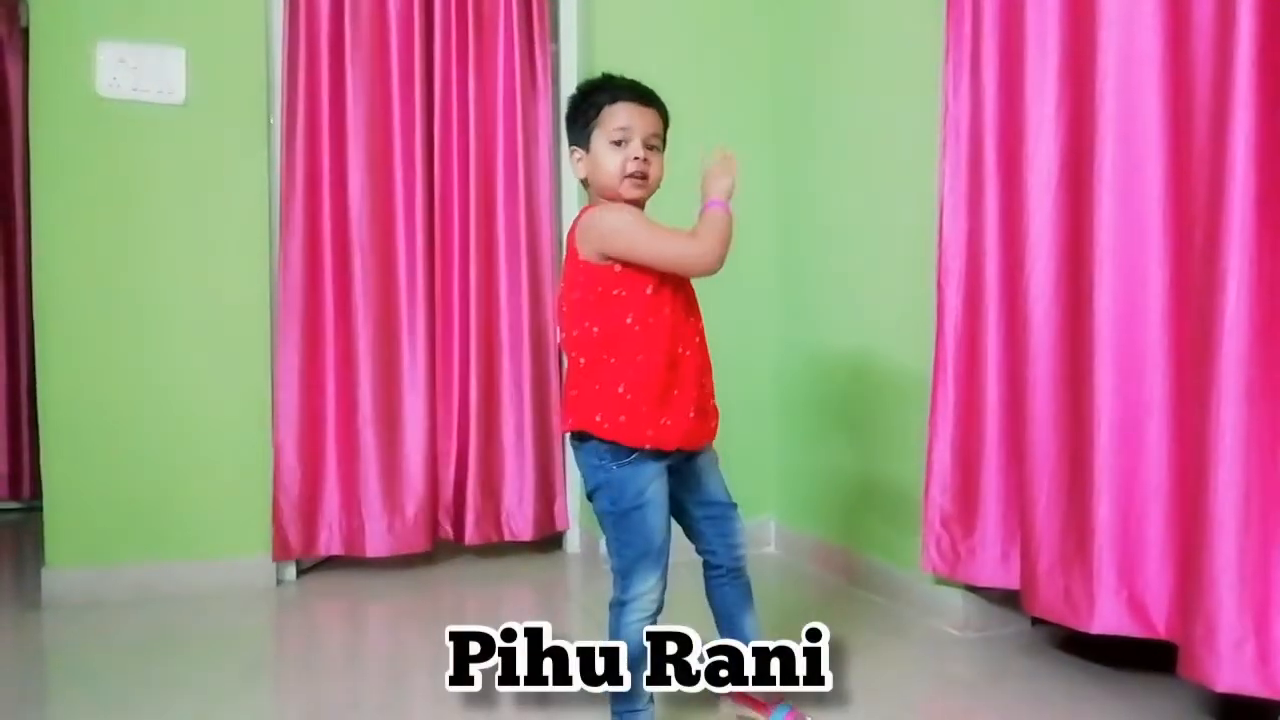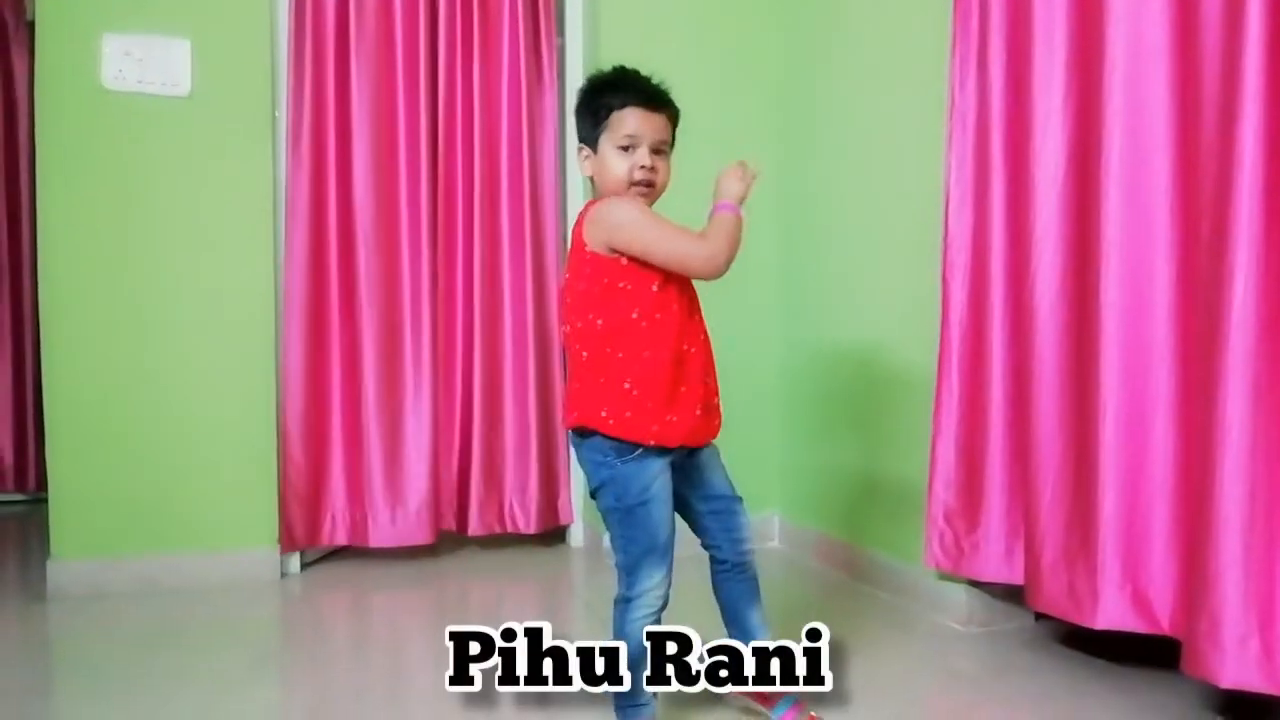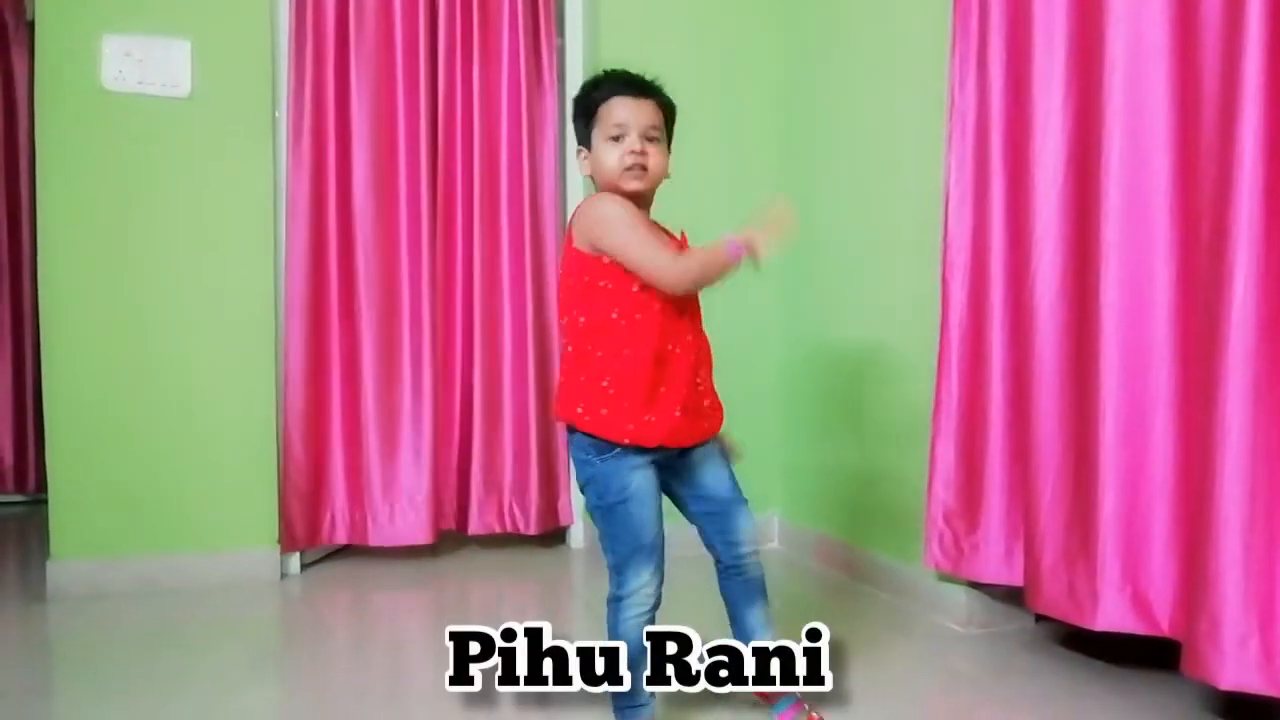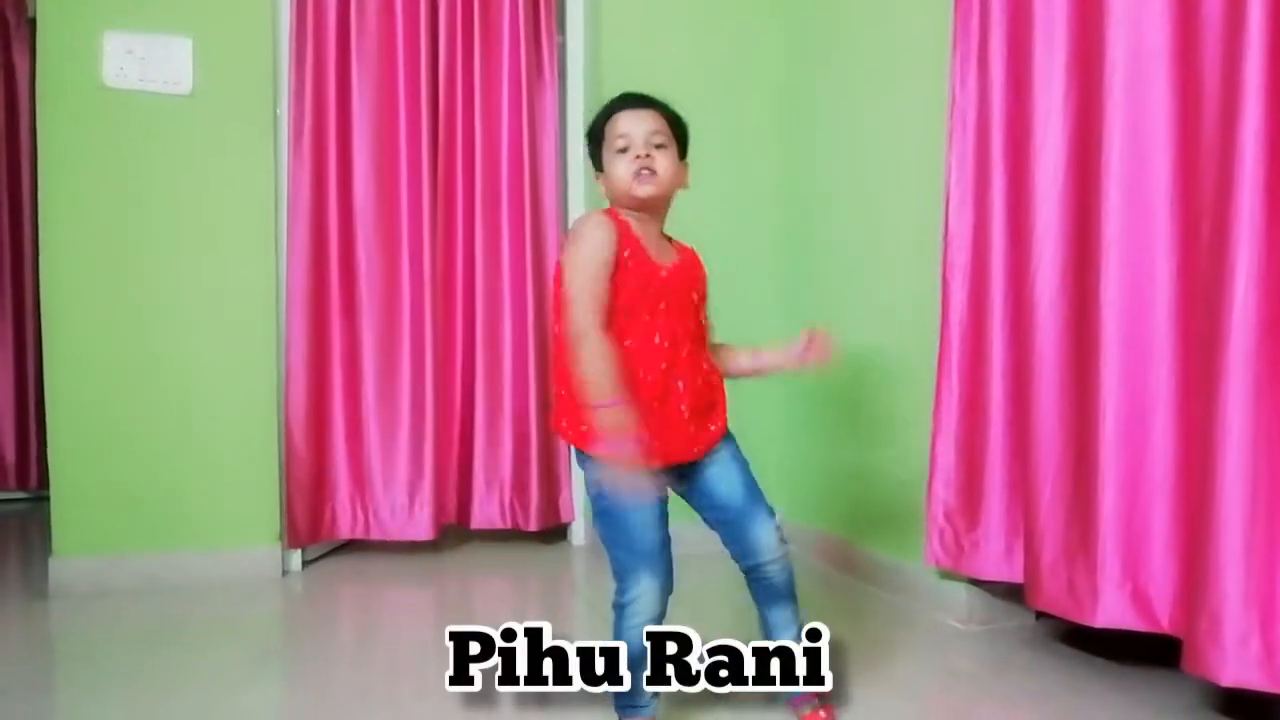
dt=0.2s
person 1, frame 1
left shoulder: (643, 239)
right shoulder: (603, 224)
right elbow: (706, 256)
left wrist: (699, 428)
right wrist: (717, 194)
left hip: (677, 437)
right hip: (619, 442)
left knee: (727, 548)
right knee: (642, 589)
person 1, frame 2
left shoulder: (642, 236)
right shoulder: (611, 217)
right elbow: (711, 258)
right wrist: (729, 198)
left hip: (678, 434)
right hip: (622, 438)
left knee: (733, 542)
right knee: (647, 584)
person 1, frame 3
left shoulder: (665, 239)
right shoulder: (600, 215)
right elbow: (680, 275)
left wrist: (707, 424)
right wrist: (747, 244)
left hip: (681, 431)
right hip: (612, 436)
left knee: (739, 541)
right knee: (638, 583)
person 1, frame 4
left shoulder: (686, 260)
right shoulder: (595, 234)
right elbow: (585, 331)
left wrist: (783, 357)
right wrist: (615, 426)
left hip: (699, 435)
right hip: (616, 441)
left knee: (763, 544)
right knee: (643, 590)
